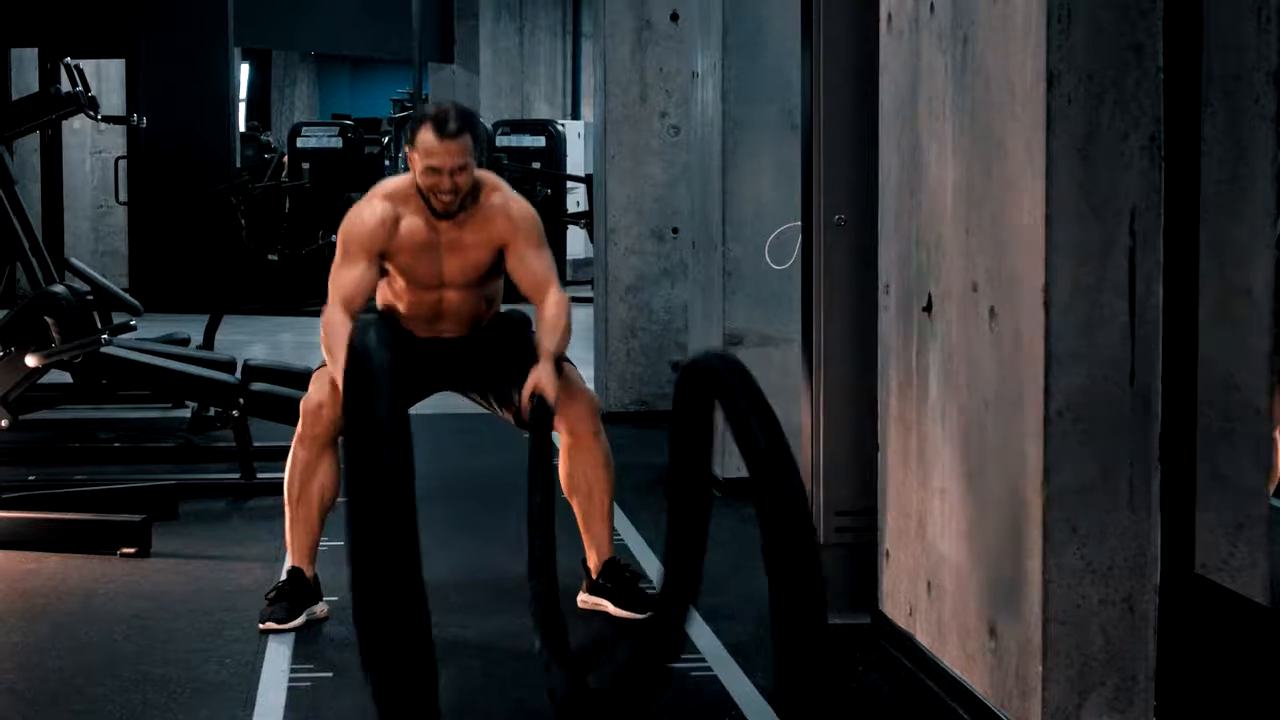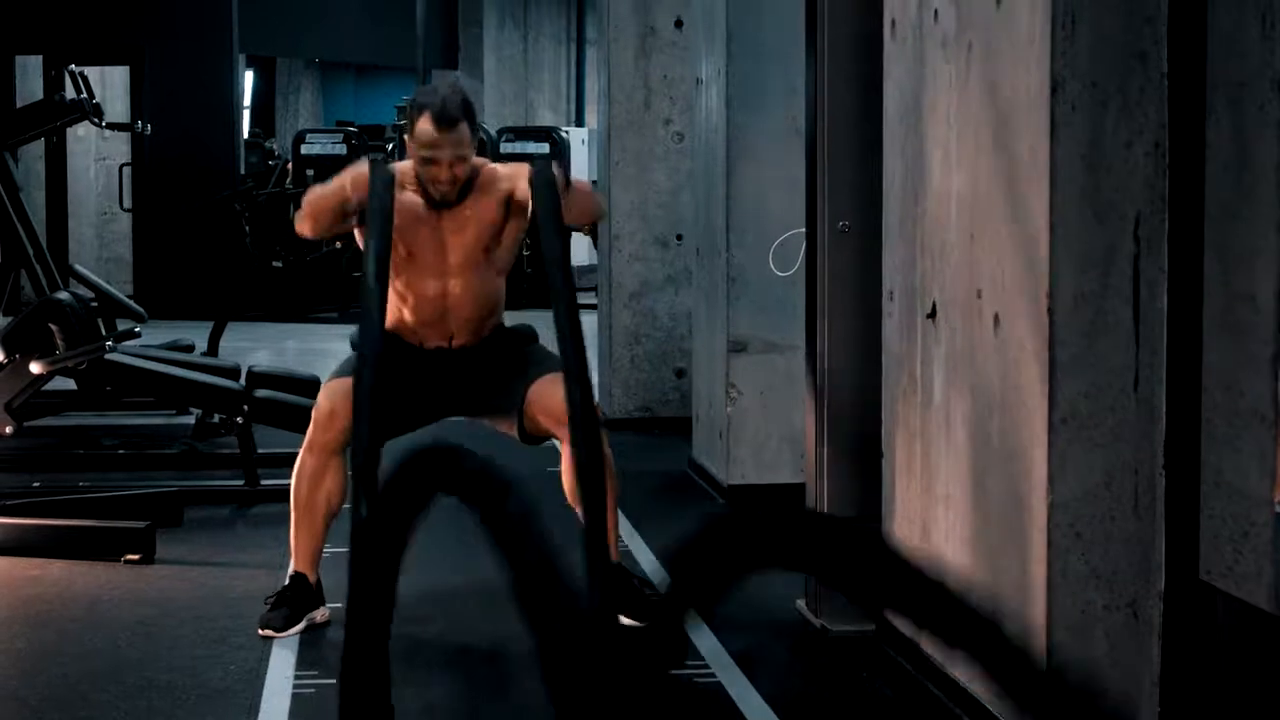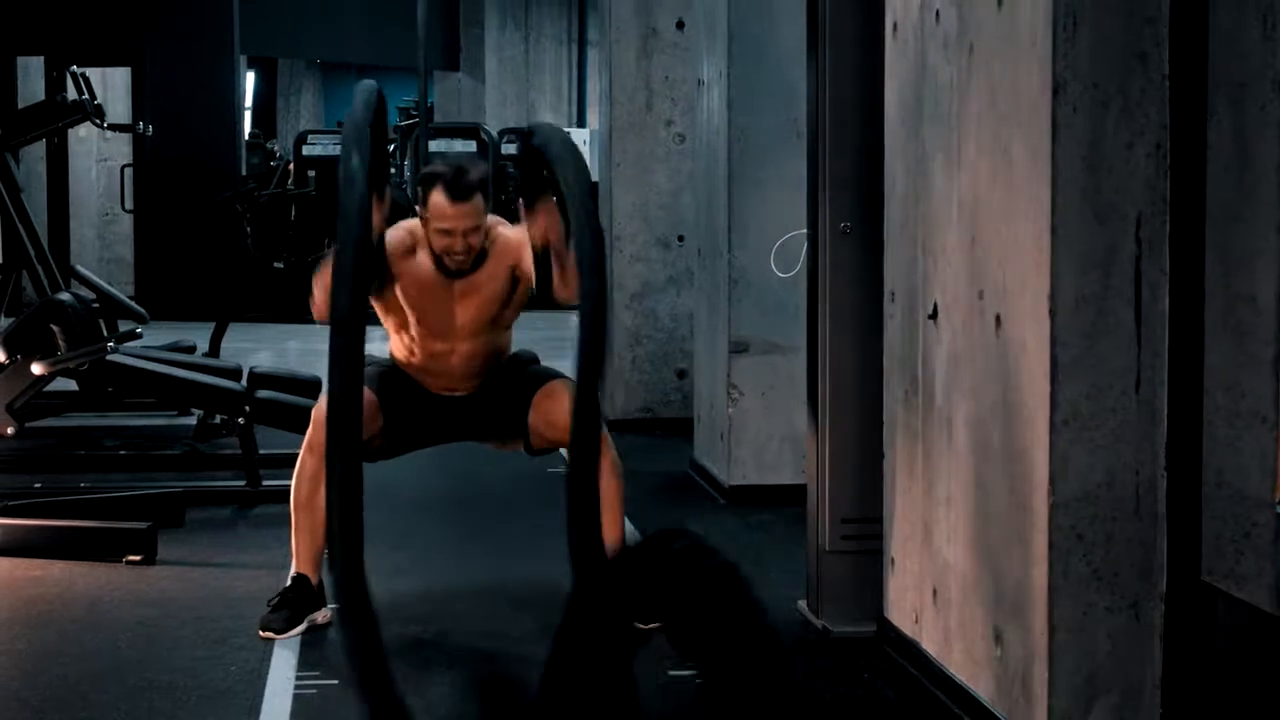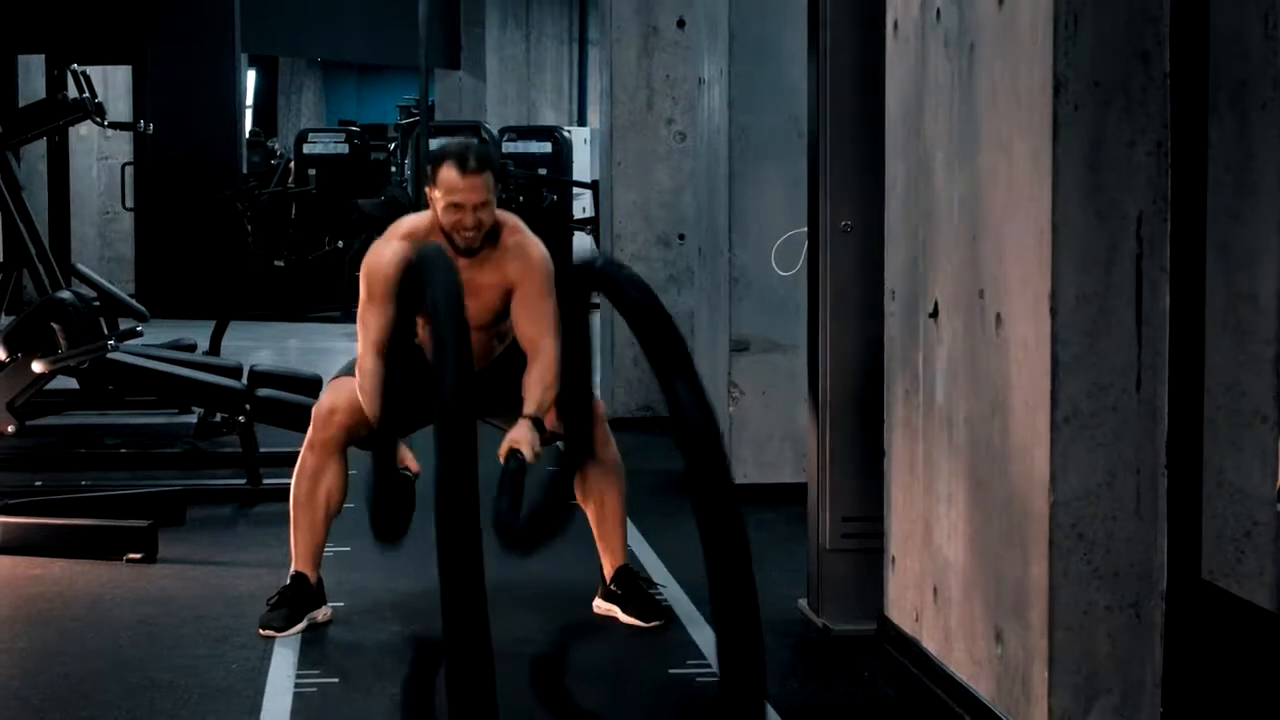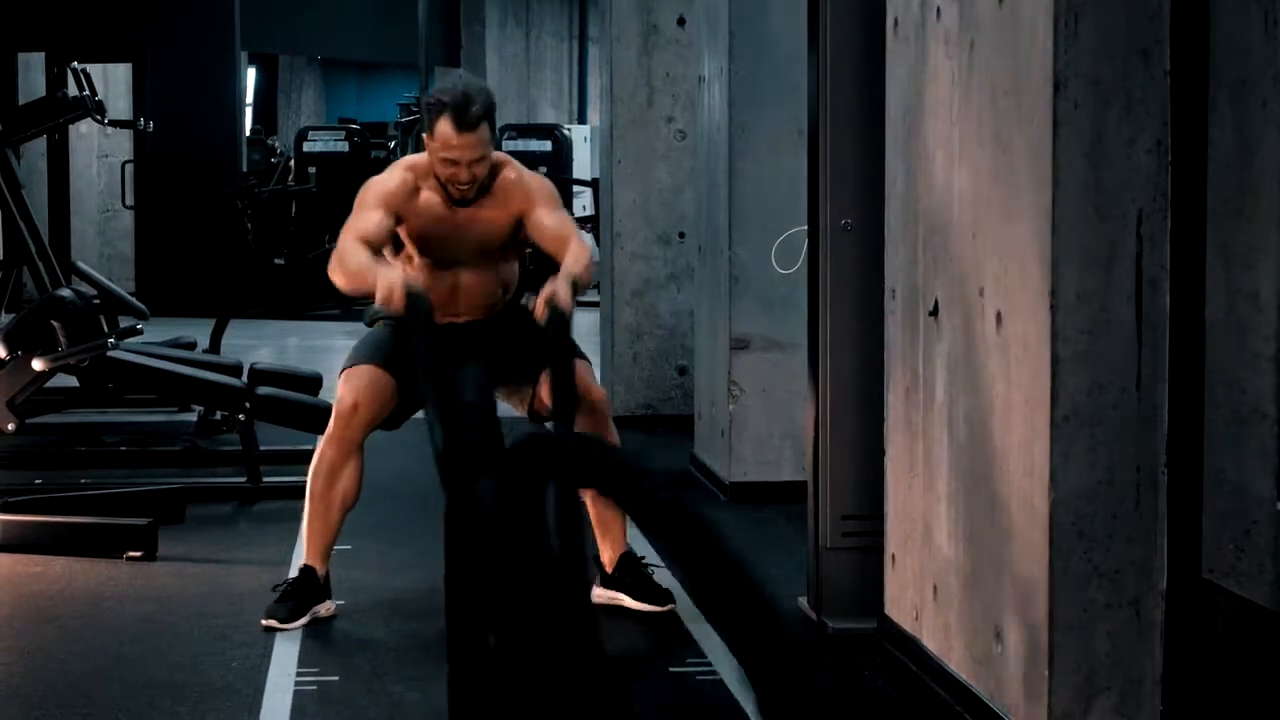
dt=0.5s
person 1, frame 1
left shoulder: (507, 210)
right shoulder: (377, 214)
left elbow: (551, 294)
right elbow: (338, 309)
left wrist: (546, 362)
right wrist: (352, 384)
left hip: (487, 339)
right hip: (397, 338)
left knee: (580, 408)
right knee: (318, 412)
left ankle: (603, 574)
right ankle: (300, 580)
person 1, frame 2
left shoulder: (504, 185)
left elbow: (591, 211)
right elbow: (308, 222)
left wrist: (554, 182)
right wrist: (350, 184)
left hip: (494, 355)
right hip: (403, 358)
right knee: (329, 419)
left ankle: (610, 574)
right ankle: (303, 586)
person 1, frame 3
left shoulder: (513, 245)
right shoulder: (396, 249)
left elbow: (578, 291)
right elbow: (324, 307)
left wrist: (554, 240)
left hip: (498, 387)
right hip: (408, 388)
right knee: (326, 424)
right ankle: (304, 589)
person 1, frame 4
left shoulder: (523, 251)
right shoulder: (395, 252)
left elbow: (543, 348)
right elbow: (372, 353)
left wrist: (529, 422)
right wrist: (389, 442)
left hip: (500, 363)
right hip: (414, 361)
left knee: (589, 418)
right knee: (330, 418)
left ankle: (618, 579)
right ankle: (304, 587)
person 1, frame 5
left shoulder: (524, 186)
right shoulder: (396, 188)
left elbow: (575, 247)
right elbow: (345, 256)
left wrist: (567, 281)
right wrist: (380, 272)
left hip: (506, 325)
right hip: (415, 324)
left knee: (590, 402)
right knee: (351, 410)
left ankle: (618, 569)
right ankle: (311, 580)
